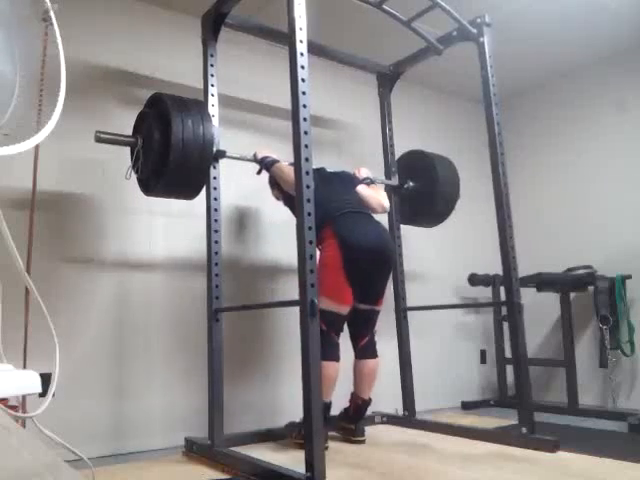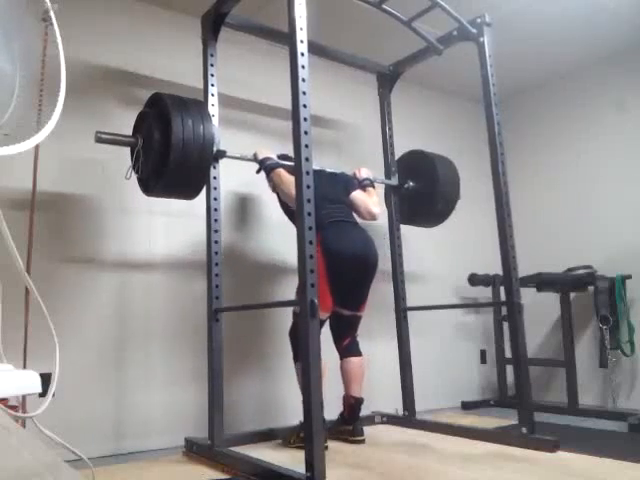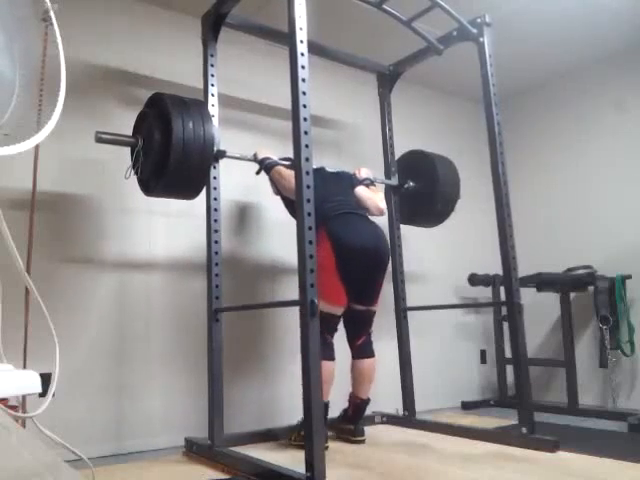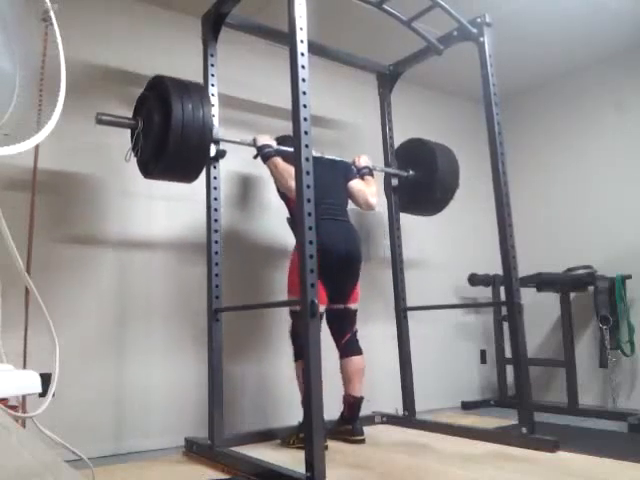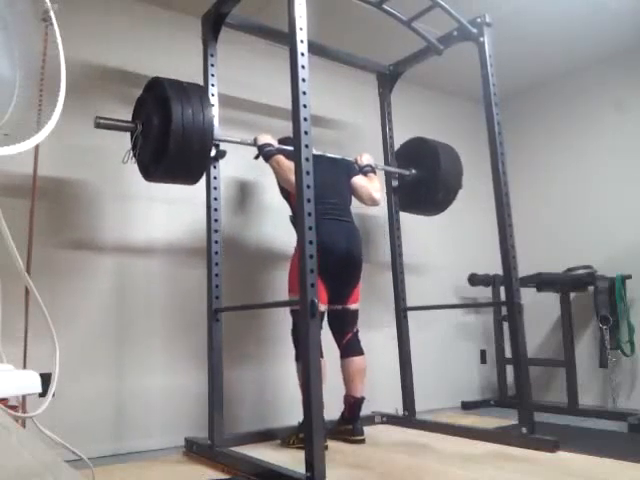
dt=0.7s
person 1, frame 1
left shoulder: (287, 180)
right shoulder: (341, 177)
left elbow: (297, 181)
right elbow: (382, 204)
left wrist: (267, 162)
right wrist: (365, 179)
left hip: (347, 241)
right hip: (381, 240)
left knee: (326, 333)
right knee: (364, 335)
right ankle: (354, 421)
person 1, frame 2
left shoulder: (285, 176)
right shoulder: (340, 178)
left elbow: (295, 197)
right elbow: (372, 211)
left wrist: (269, 164)
right wrist: (366, 182)
left hip: (332, 247)
right hip: (365, 248)
left knee: (303, 335)
right knee: (346, 336)
right ankle: (351, 422)
person 1, frame 3
left shoulder: (287, 176)
right shoulder: (342, 177)
left elbow: (295, 187)
right elbow: (379, 207)
left wrist: (268, 163)
right wrist: (366, 181)
left hip: (341, 241)
right hip: (377, 241)
left knee: (321, 333)
right knee: (360, 335)
right ankle: (353, 421)
person 1, frame 4
left shoulder: (286, 163)
right shoulder: (340, 166)
left elbow: (292, 185)
right elbow: (370, 201)
left wrist: (266, 150)
right wrist: (366, 170)
left hip: (318, 244)
right hip: (350, 243)
left knee: (304, 335)
right knee: (346, 333)
right ankle: (351, 421)
person 1, frame 5
left shoulder: (289, 158)
right shoulder: (343, 164)
left elbow: (295, 181)
right elbow: (374, 196)
left wrist: (268, 149)
right wrist: (367, 168)
left hip: (319, 242)
right hip: (351, 243)
right knee: (347, 333)
right ankle: (352, 421)
